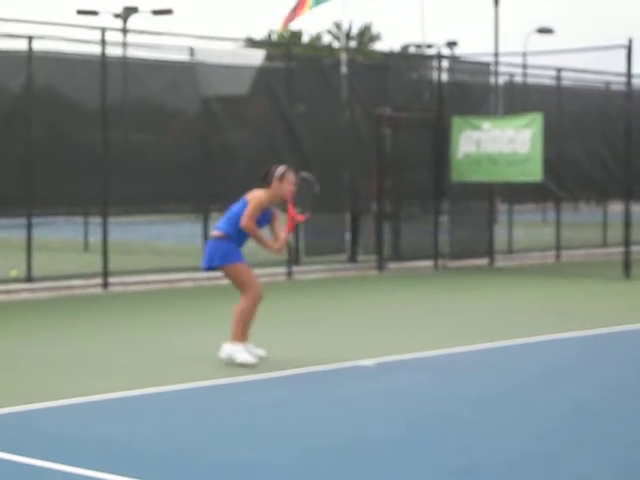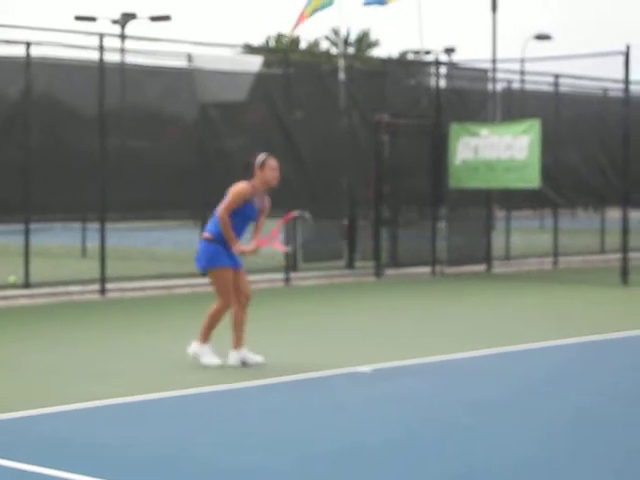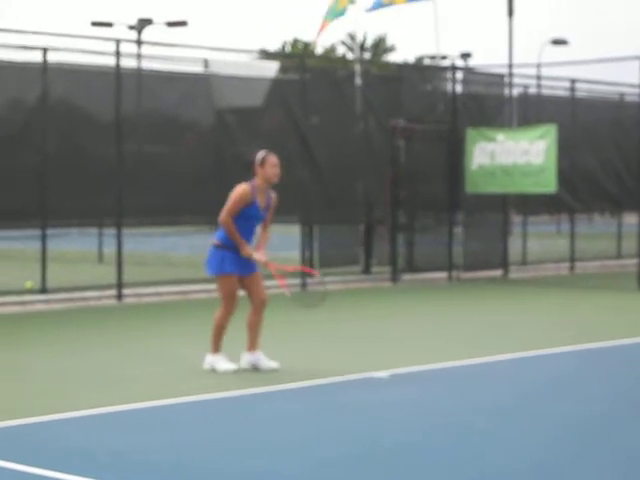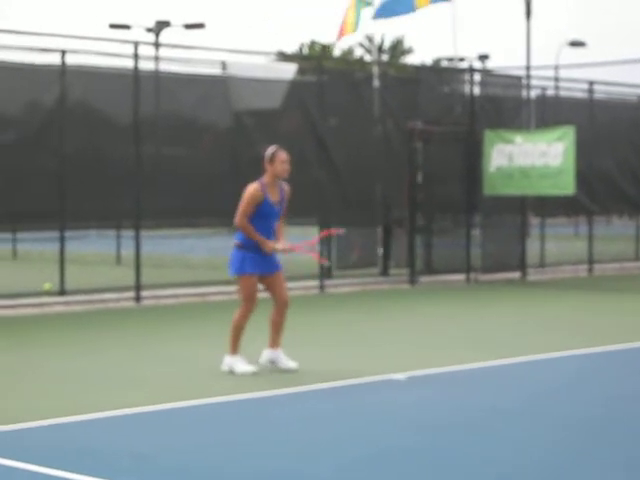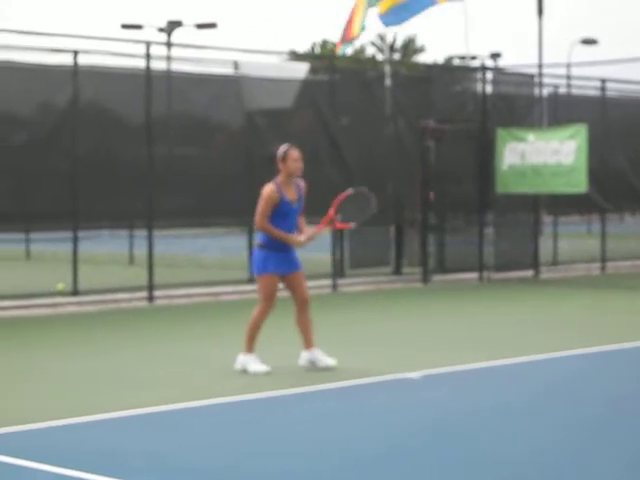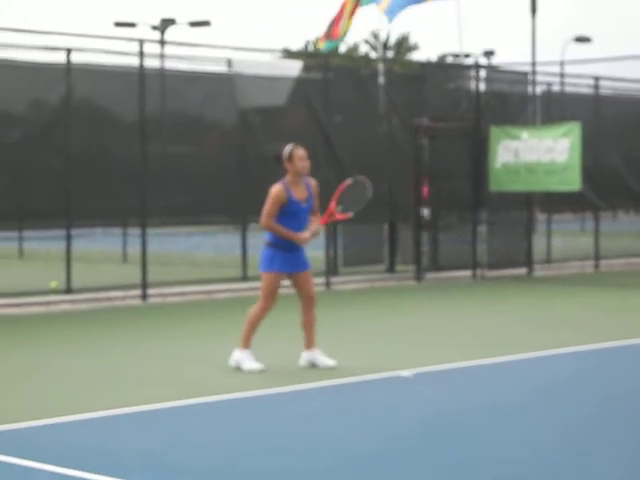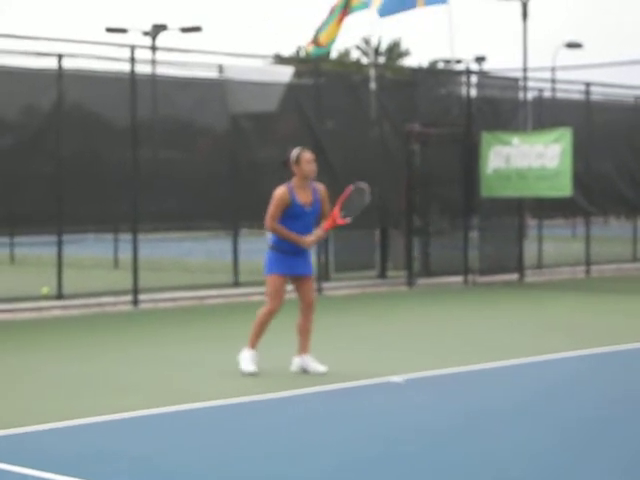
dt=0.2s
person 1, frame 1
left shoulder: (272, 210)
right shoulder: (262, 195)
left elbow: (278, 238)
right elbow: (246, 223)
left wrist: (283, 240)
right wrist: (268, 243)
left hip: (230, 247)
right hip: (222, 244)
left knee: (255, 294)
right knee: (251, 292)
left ankle: (241, 344)
right ankle: (234, 345)
person 1, frame 2
left shoulder: (265, 201)
right shoulder: (243, 188)
left elbow: (258, 230)
right elbow: (221, 213)
left wrist: (252, 245)
right wrist: (234, 243)
left hip: (230, 250)
right hip: (214, 246)
left knee: (244, 297)
right knee: (226, 300)
left ankle: (238, 351)
right ankle: (200, 344)
person 1, frame 3
left shoulder: (272, 197)
right shoulder: (244, 190)
right elbow: (224, 218)
left wrist: (260, 251)
right wrist: (242, 246)
left hip: (245, 255)
right hip: (225, 252)
left knee: (260, 301)
right knee: (229, 305)
left ankle: (252, 355)
right ankle: (214, 355)
person 1, frame 4
left shoulder: (285, 190)
right shoulder: (255, 190)
right elbow: (240, 221)
left wrist: (280, 241)
right wrist: (265, 243)
left hip: (267, 255)
right hip: (247, 253)
left knee: (282, 301)
right knee: (248, 306)
left ankle: (272, 352)
right ankle: (232, 357)
person 1, frame 5
left shoulder: (301, 186)
right shoulder: (271, 190)
right elbow: (260, 223)
left wrist: (304, 231)
right wrist: (289, 238)
left hip: (287, 253)
right hip: (268, 253)
left knee: (303, 301)
right knee: (266, 305)
left ankle: (310, 352)
right ankle: (246, 356)
person 1, frame 6
left shoulder: (311, 185)
right shoulder: (279, 190)
right elbow: (266, 222)
left wrist: (313, 227)
right wrist: (295, 236)
left hip: (297, 253)
right hip: (276, 252)
left knee: (309, 299)
right knee: (266, 303)
left ankle: (310, 351)
right ankle: (242, 353)
person 1, frame 7
left shoulder: (320, 190)
right shoulder: (283, 193)
left elbow: (326, 217)
right elbow: (270, 224)
left wrist: (319, 232)
right wrist: (299, 239)
left hip: (302, 257)
right hip: (279, 255)
left knee: (308, 304)
right knee: (273, 305)
left ankle: (303, 357)
right ankle: (248, 351)
